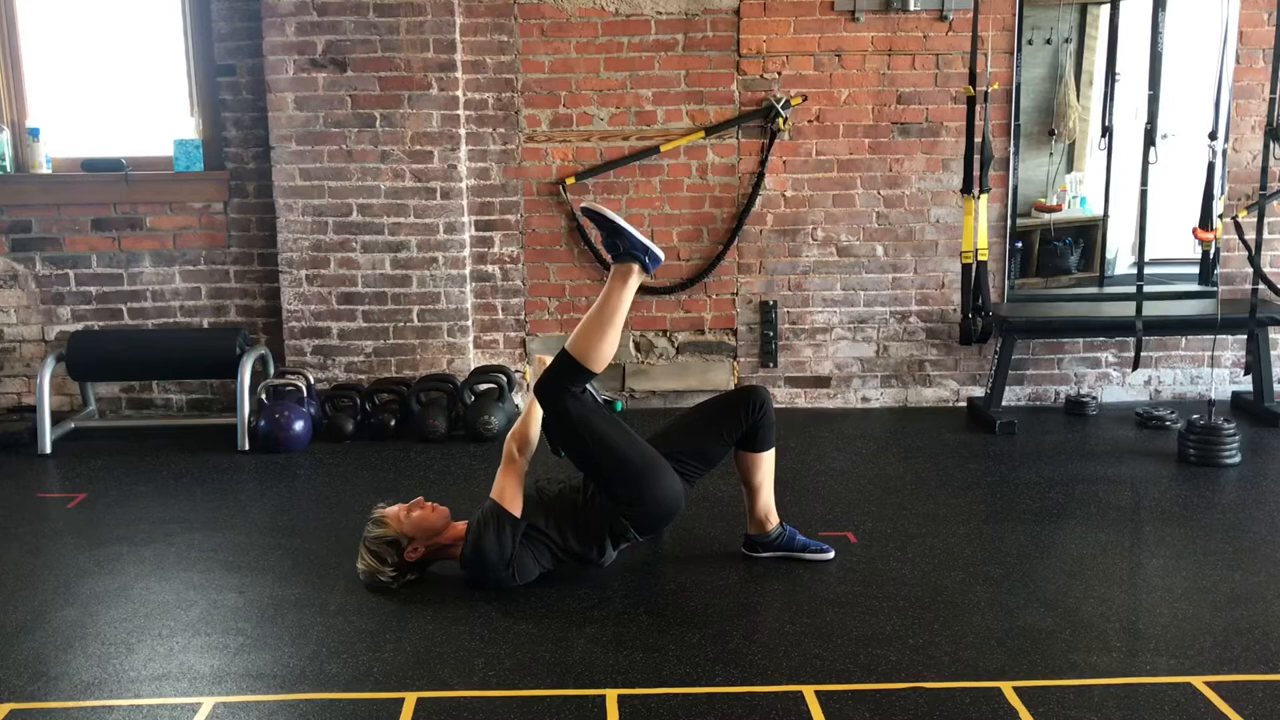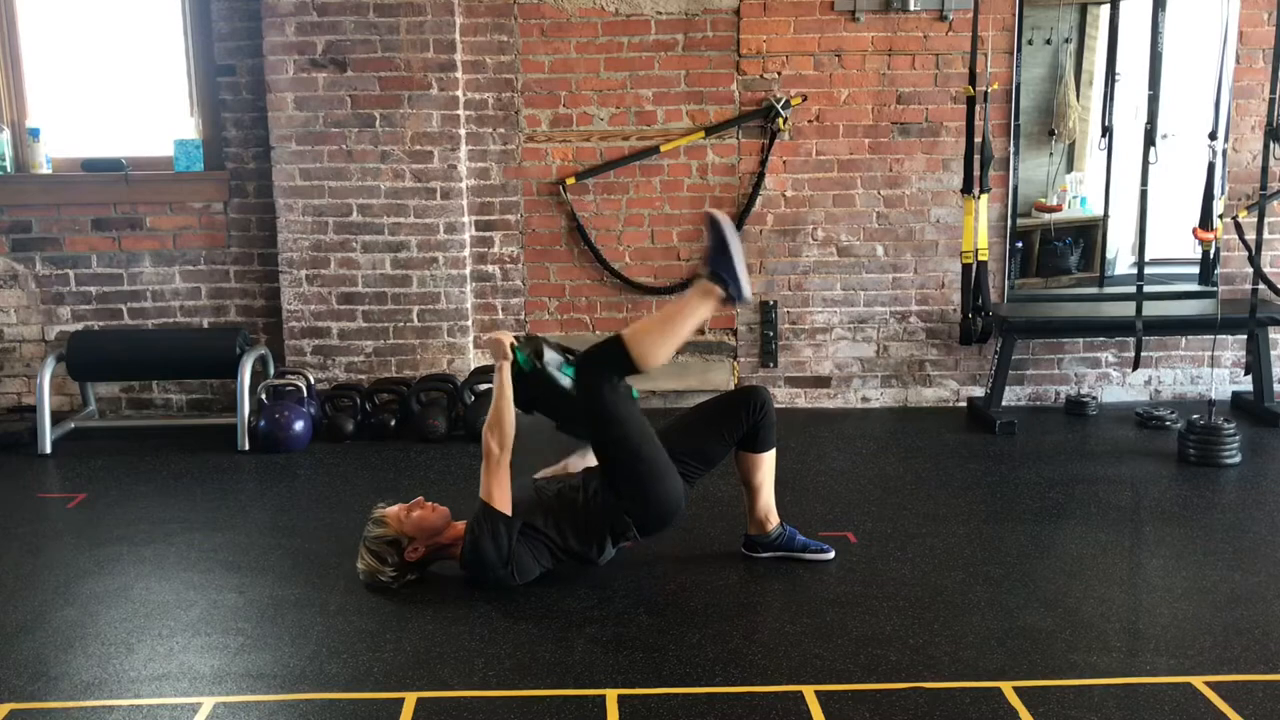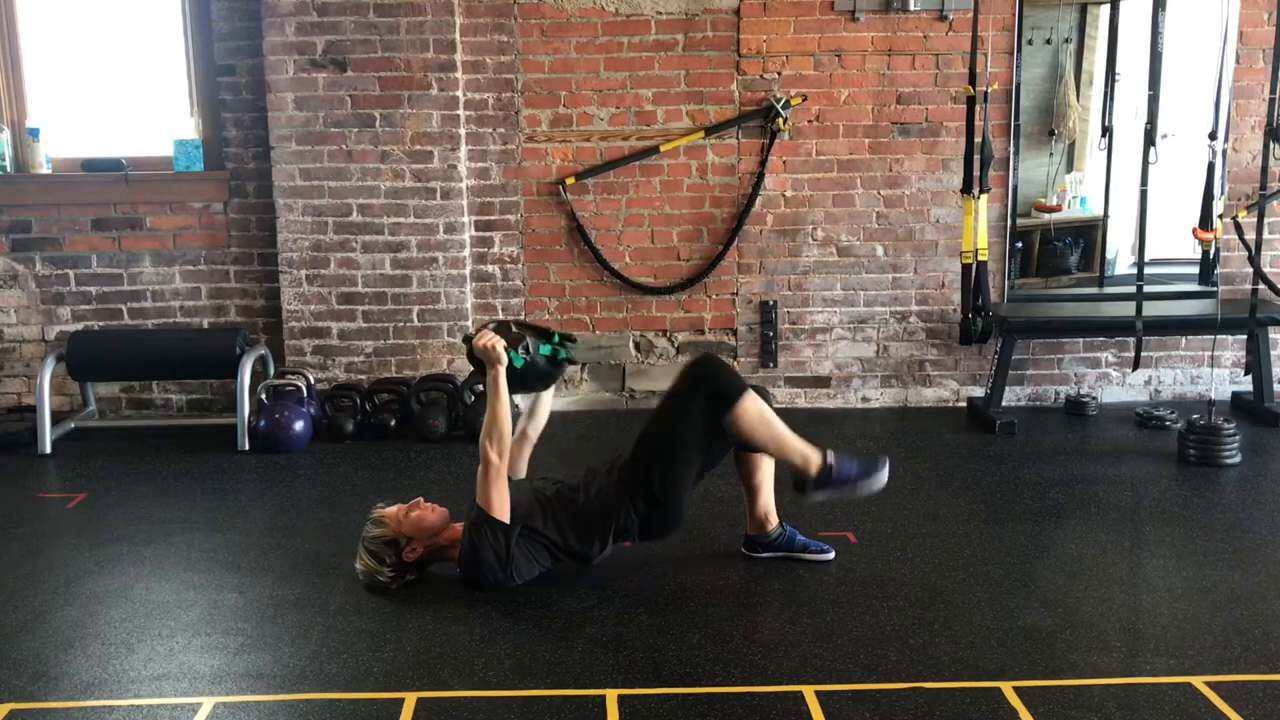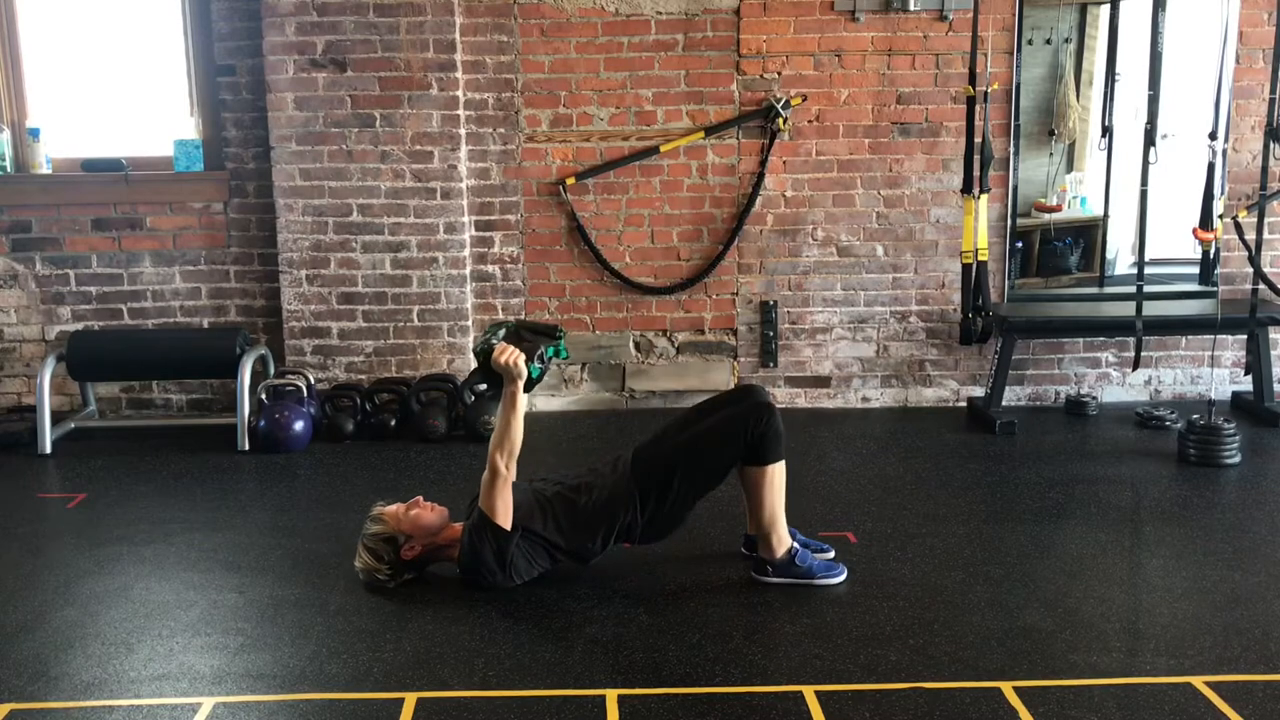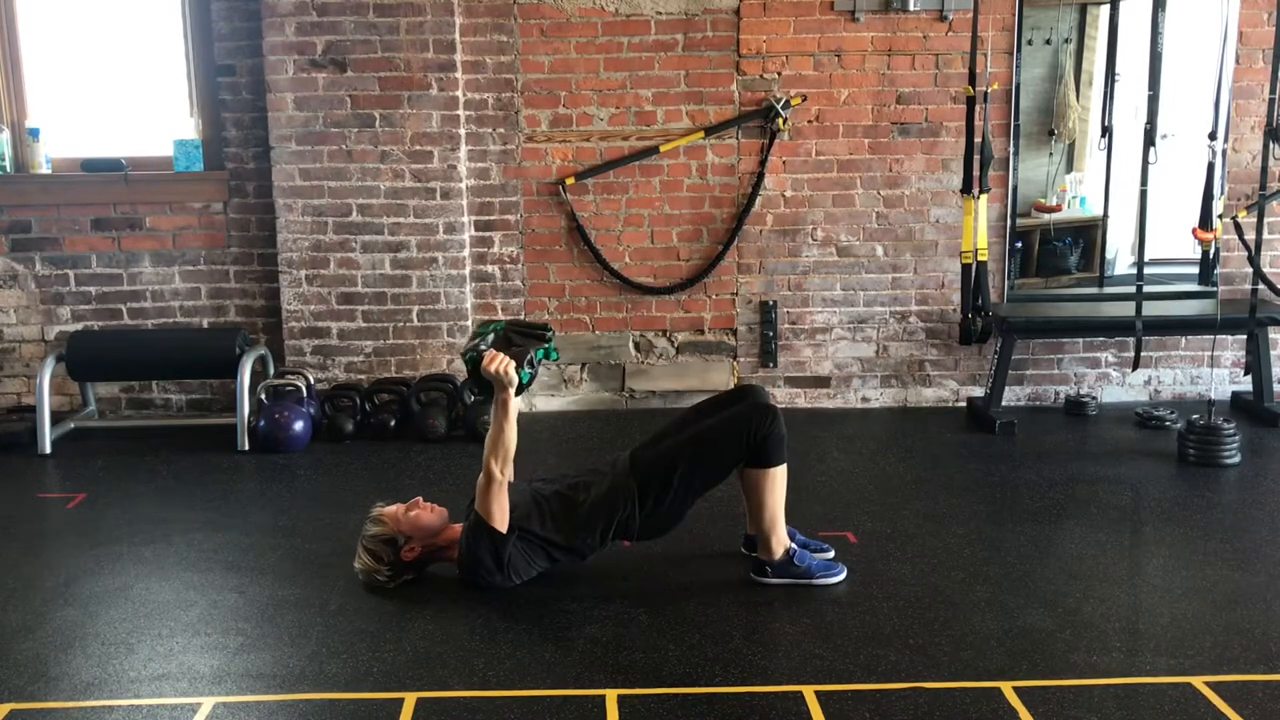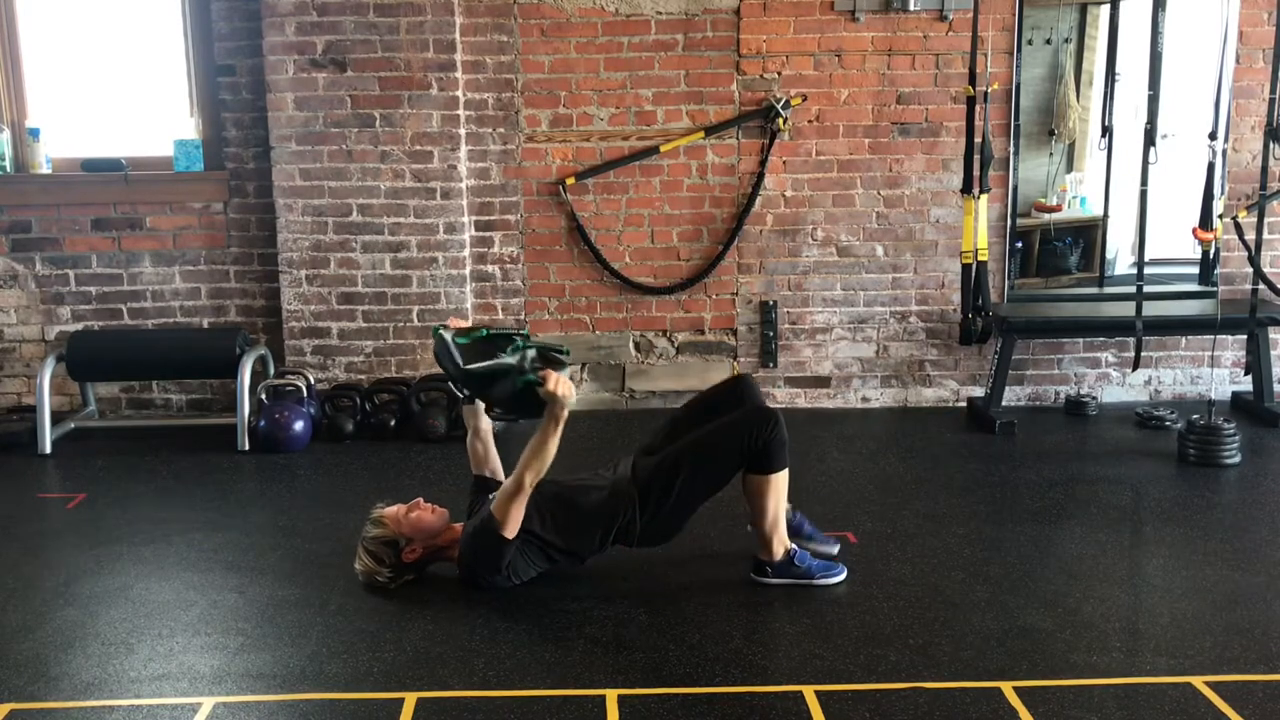
dt=0.4s
person 1, frame 1
left shoulder: (482, 532)
right shoulder: (484, 554)
right elbow: (517, 454)
right wrist: (542, 383)
left hip: (649, 487)
right hip: (644, 497)
left knee: (751, 402)
right knee: (558, 389)
left ankle: (766, 531)
right ankle: (629, 269)
person 1, frame 2
left shoulder: (482, 535)
right shoulder: (484, 555)
left elbow: (538, 481)
right elbow: (497, 452)
left wrist: (603, 437)
right wrist: (502, 366)
left hip: (642, 488)
right hip: (643, 500)
left knee: (751, 402)
right knee: (594, 370)
left ankle: (766, 530)
right ankle: (713, 288)
person 1, frame 3
left shoulder: (478, 530)
right shoulder: (483, 558)
left elbow: (520, 445)
right elbow: (493, 459)
left wrist: (543, 382)
right wrist: (495, 370)
left hip: (620, 484)
right hip: (643, 501)
left knee: (747, 398)
right knee: (706, 375)
left ankle: (766, 530)
right ankle: (816, 468)
person 1, frame 4
left shoulder: (476, 524)
right shoulder: (482, 558)
left elbow: (502, 465)
right elbow: (500, 467)
left wrist: (519, 379)
right wrist: (512, 384)
left hip: (627, 476)
right hip: (644, 502)
left knee: (748, 398)
right knee: (758, 418)
left ankle: (762, 532)
right ankle: (778, 554)
person 1, frame 5
left shoulder: (476, 523)
right shoulder: (480, 559)
left elbow: (497, 466)
right elbow: (495, 473)
left wrist: (506, 388)
right wrist: (504, 391)
left hip: (628, 472)
right hip: (642, 498)
left knee: (750, 398)
right knee: (762, 422)
left ankle: (764, 530)
right ankle: (775, 556)
person 1, frame 6
left shoulder: (477, 513)
right shoulder: (481, 559)
left elbow: (479, 438)
right elbow: (523, 484)
right wrist: (556, 413)
left hip: (632, 473)
right hip: (645, 504)
left knee: (741, 391)
right knee: (762, 424)
left ankle: (780, 517)
right ankle: (776, 557)
